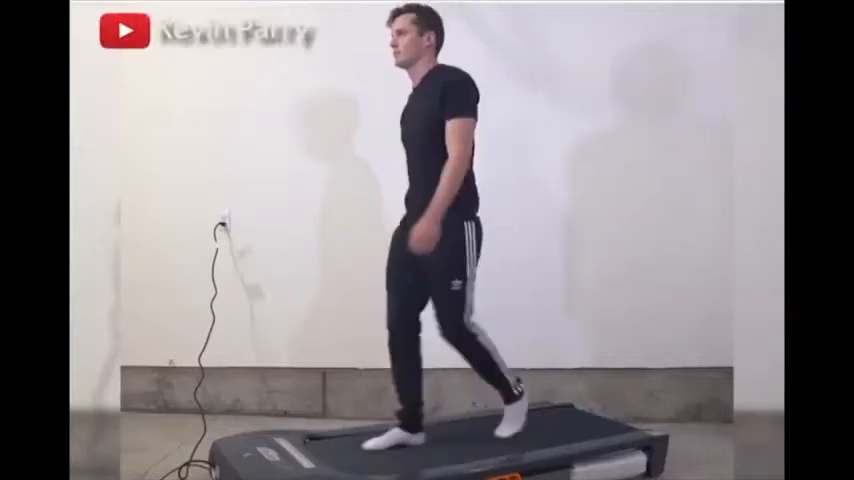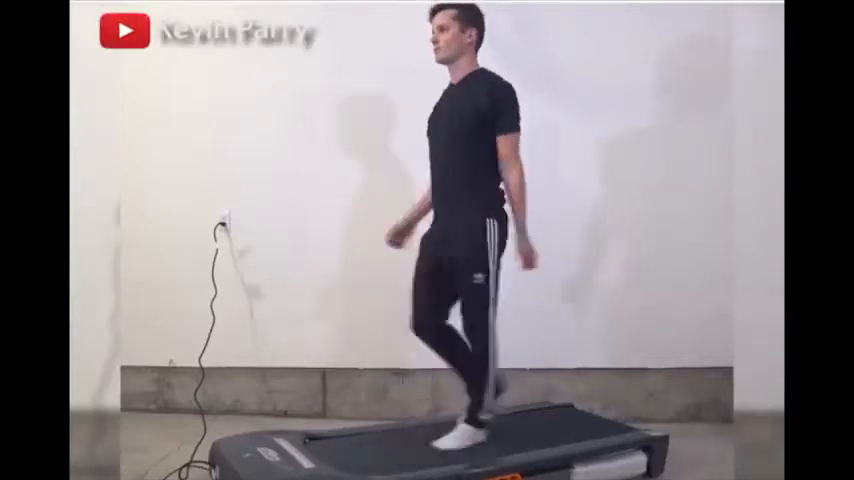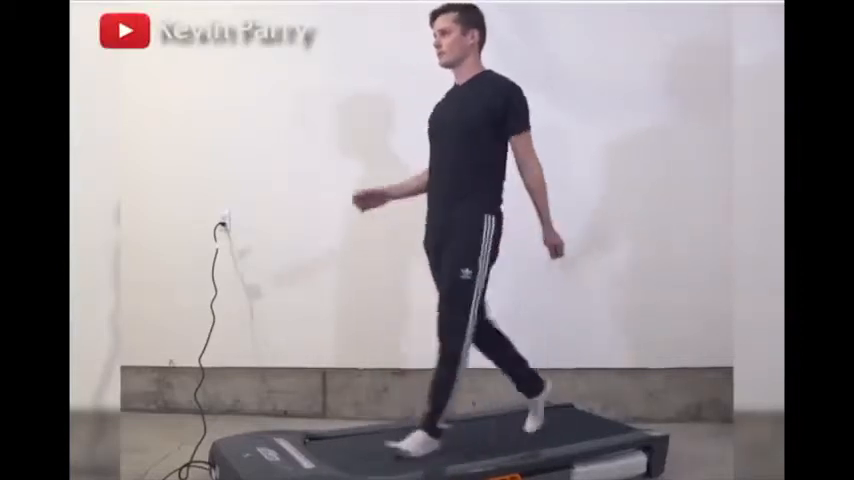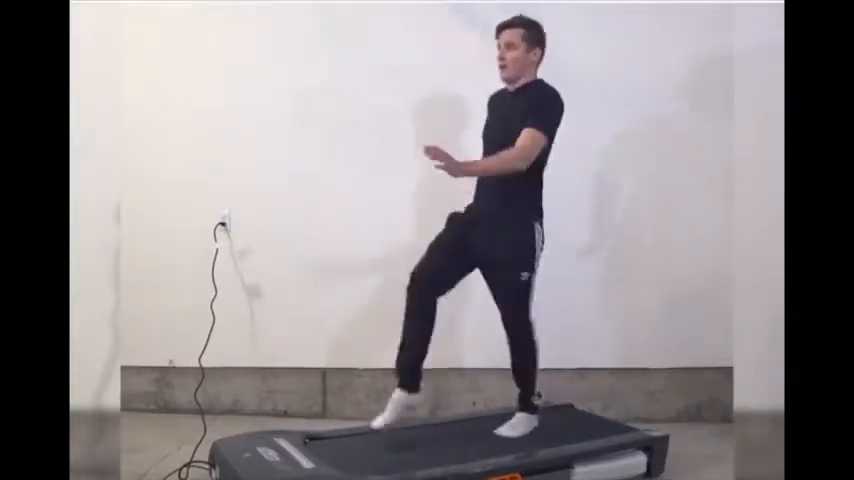
dt=1s
person 1, frame 1
left shoulder: (453, 84)
right shoulder: (413, 103)
left elbow: (460, 157)
left wrist: (432, 218)
left hip: (454, 226)
right hip: (413, 227)
left knee: (454, 326)
right knee: (400, 326)
left ankle: (514, 396)
right ankle: (409, 426)
person 1, frame 2
left shoulder: (495, 91)
right shoulder: (445, 101)
left elbow: (511, 166)
left wrist: (523, 236)
right wrist: (410, 220)
left hip: (479, 227)
right hip: (443, 227)
left knee: (478, 324)
right knee: (424, 320)
left ankle: (475, 420)
right ankle: (487, 384)
person 1, frame 3
left shoulder: (504, 93)
right shoulder: (445, 105)
left elbow: (527, 164)
left wrist: (547, 227)
right wrist: (389, 193)
left hip: (477, 226)
right hip: (442, 227)
left knee: (454, 326)
right knee: (471, 324)
left ankle: (431, 428)
right ankle: (534, 388)
person 1, frame 4
left shoulder: (546, 101)
right shoulder: (498, 99)
left elbow: (520, 158)
left wrist: (461, 168)
left hip: (517, 228)
right hip: (475, 217)
left knee: (516, 320)
right knee: (422, 284)
left ankle: (528, 409)
right ankle: (407, 389)
